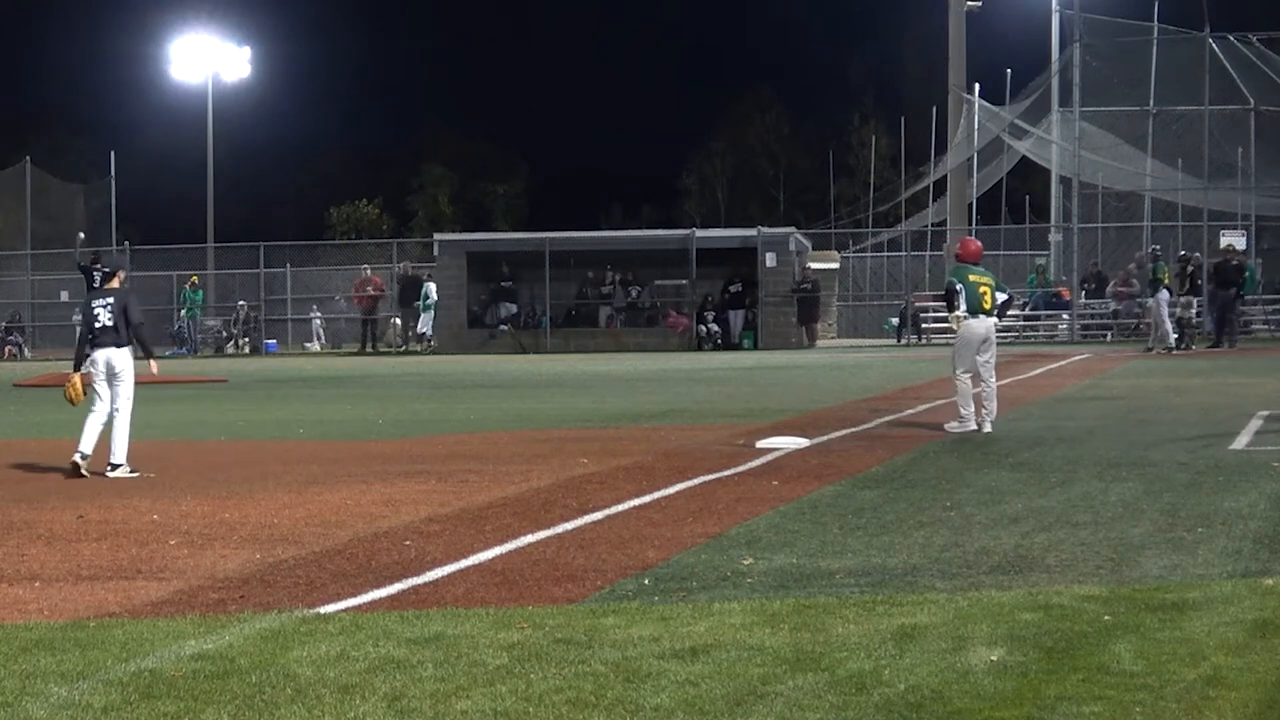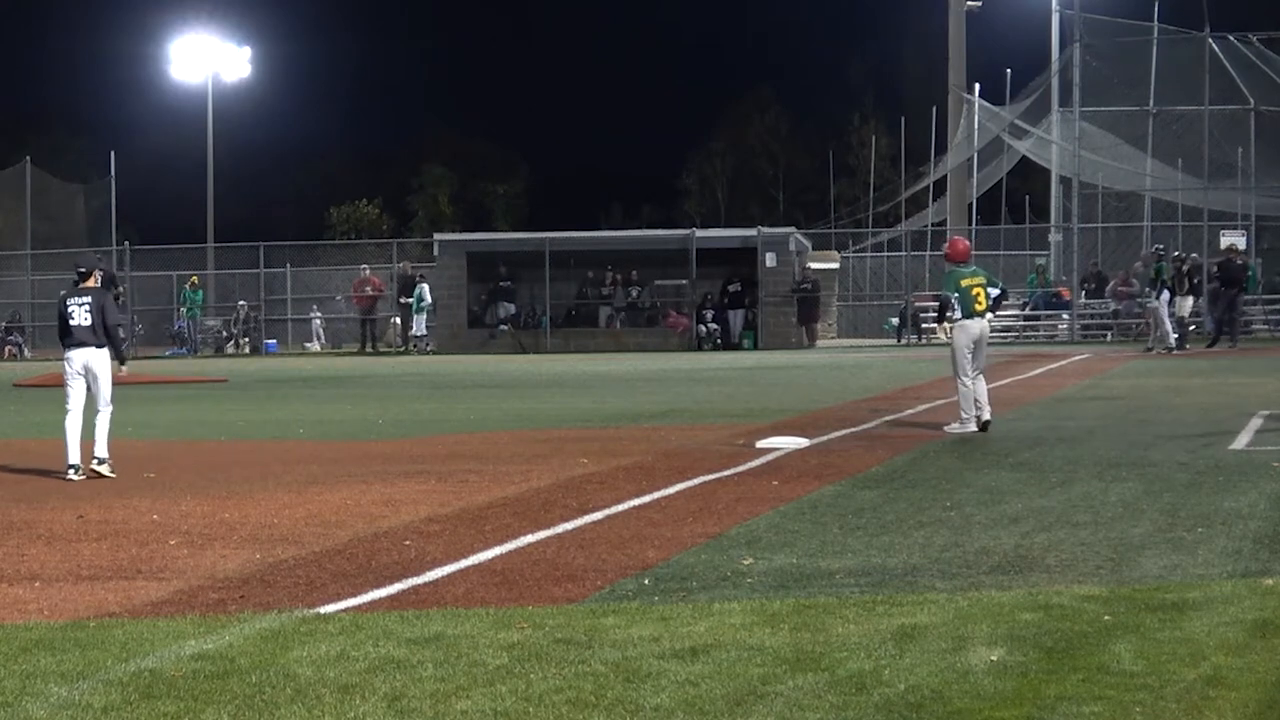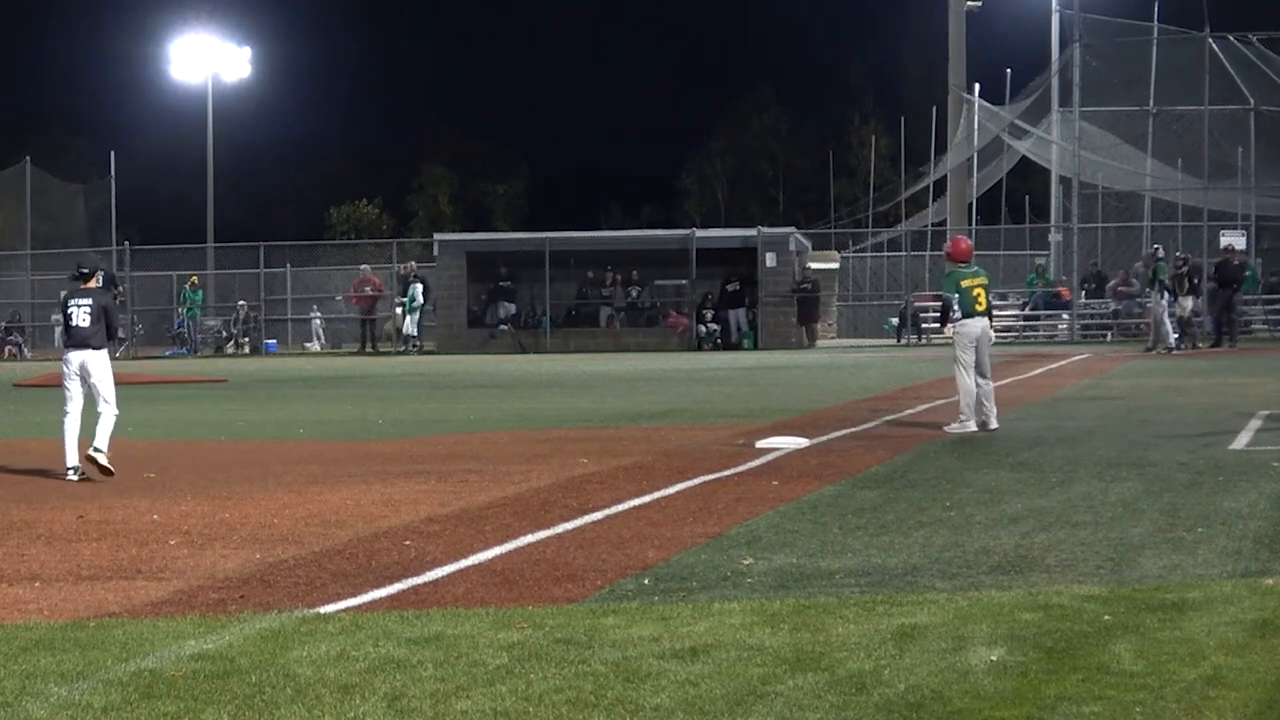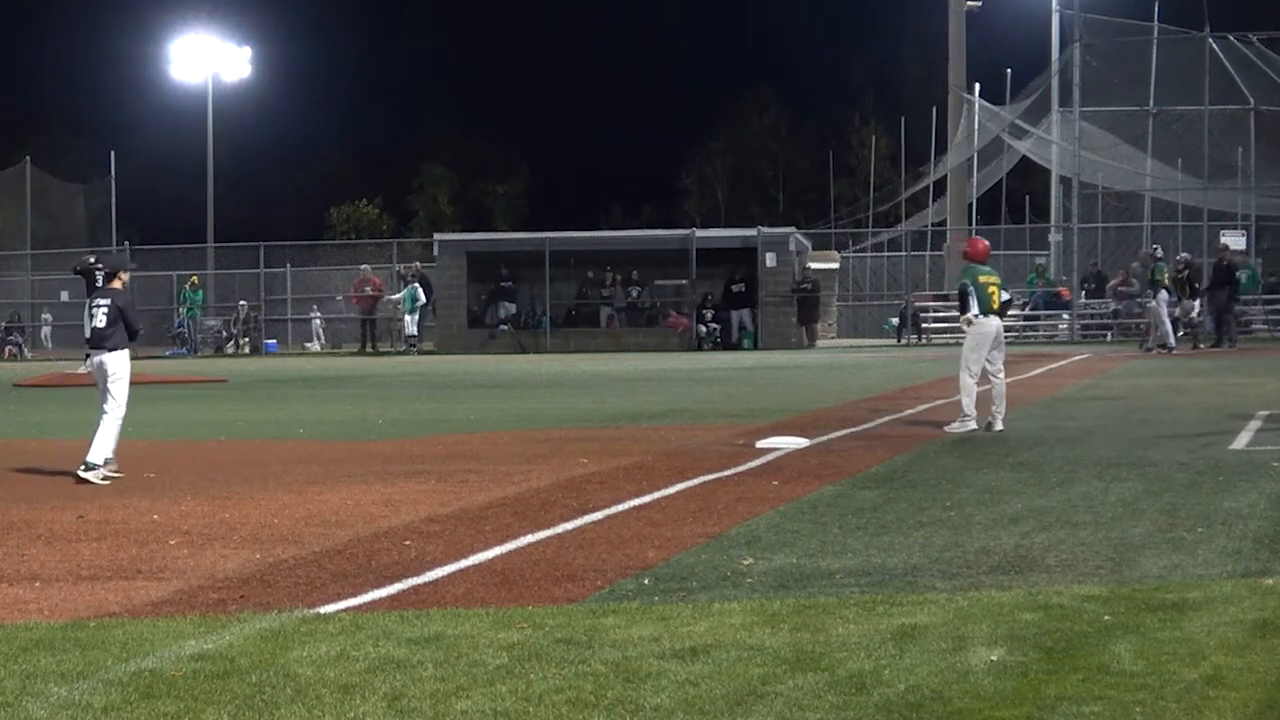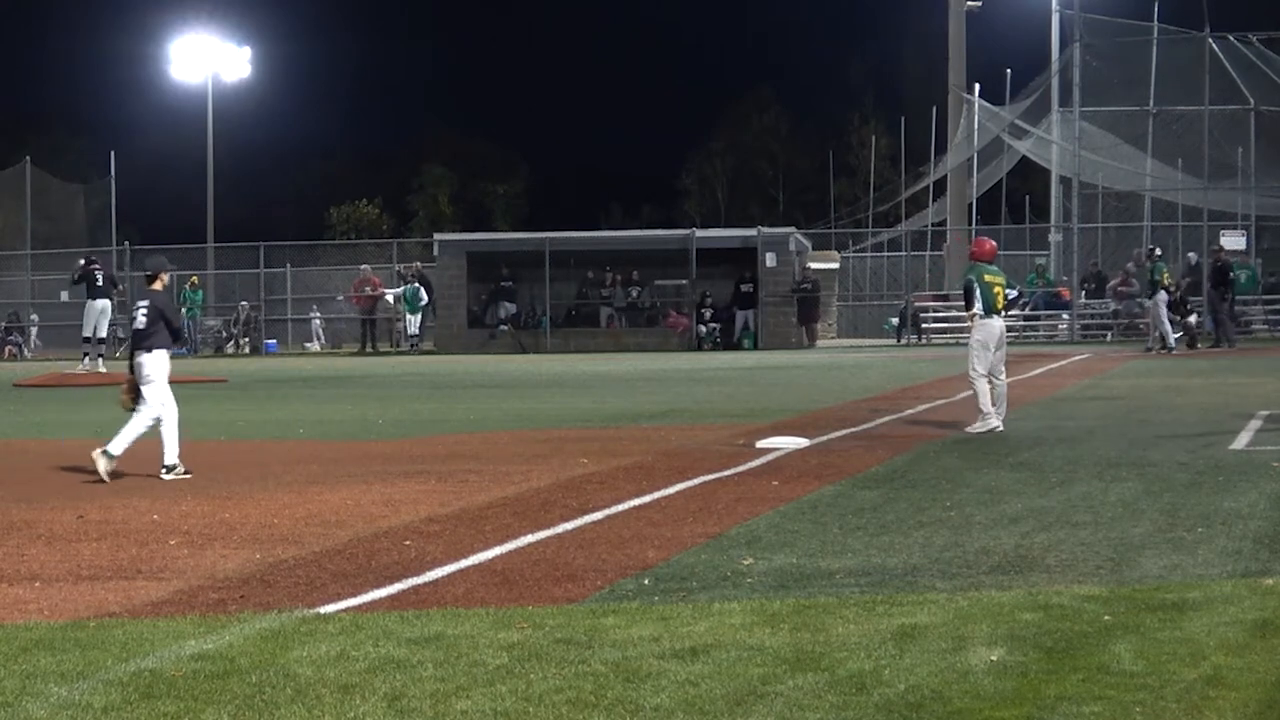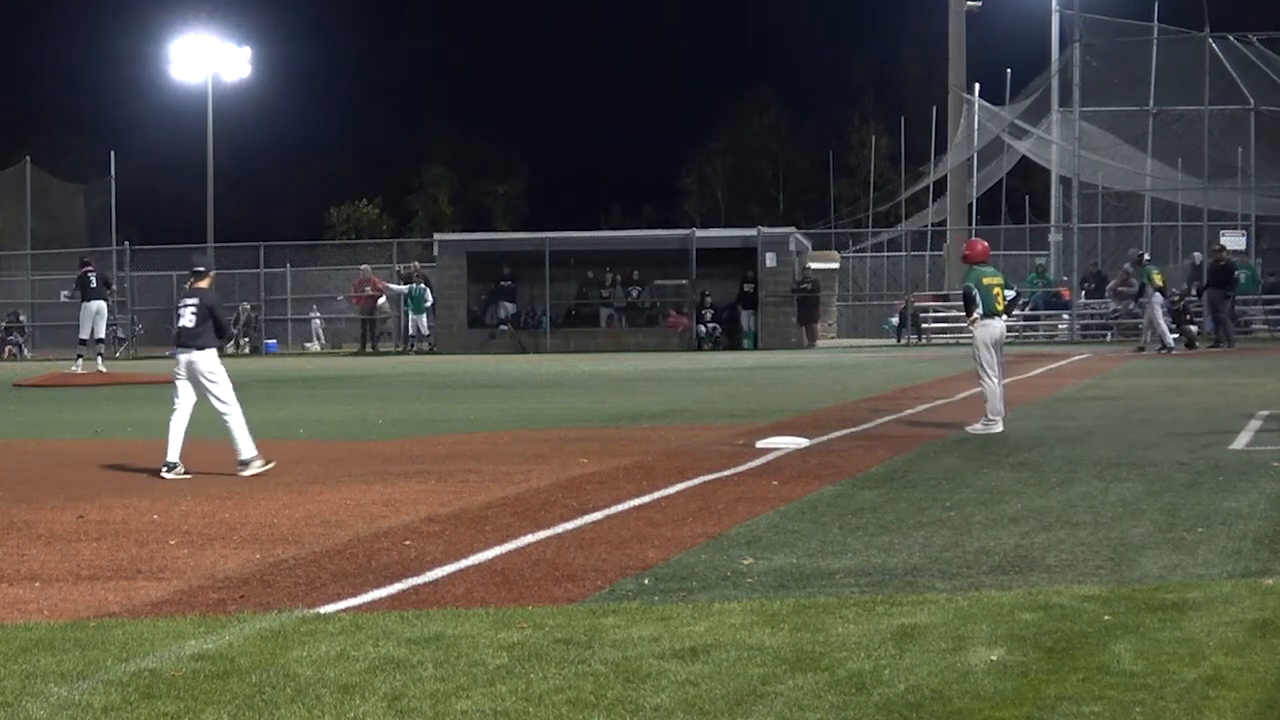
dt=0.4s
person 1, frame 1
left shoulder: (91, 299)
right shoulder: (125, 296)
left elbow: (84, 335)
right elbow: (136, 329)
left wrist: (77, 368)
right wrist: (150, 357)
left hip: (97, 355)
right hip: (120, 354)
left knee: (98, 409)
right knee: (121, 410)
left ankle: (82, 454)
right ankle: (116, 464)
person 1, frame 2
left shoulder: (66, 298)
right shoulder: (102, 295)
left elbow: (61, 332)
right elbow: (112, 329)
right wrist: (121, 359)
left hip: (72, 355)
right hip: (97, 354)
left knee: (73, 411)
right knee: (103, 408)
left ankle: (73, 466)
right ankle: (99, 458)
person 1, frame 3
left shoulder: (68, 298)
right shoulder: (103, 297)
left elbow: (67, 329)
right elbow: (113, 330)
left hip: (71, 356)
right hip: (96, 356)
left knee: (72, 413)
right knee: (108, 409)
left ankle: (72, 467)
right ankle: (98, 449)
person 1, frame 4
left shoulder: (95, 298)
right shoulder: (122, 298)
left elbow: (99, 328)
right elbow: (135, 332)
left hip: (95, 356)
right hip: (116, 357)
left knee: (110, 411)
right knee: (112, 413)
left ankle: (105, 461)
right ankle: (92, 465)
person 1, frame 5
left shoulder: (139, 301)
right shoulder: (162, 299)
left elbow: (136, 337)
right elbow: (178, 332)
left wrist: (133, 371)
right wrist: (168, 339)
left hip: (141, 358)
right hip: (156, 358)
left knee: (169, 412)
right knee: (147, 415)
left ankle: (171, 465)
right ankle: (108, 453)
person 1, frame 6
left shoulder: (183, 299)
right shoulder: (209, 297)
left elbow: (185, 330)
right elbow: (225, 332)
right wrist: (217, 340)
left hip: (182, 357)
right hip: (205, 357)
left knee: (181, 411)
right knee: (230, 409)
left ankle: (171, 464)
right ankle: (248, 460)
person 2, frame 1
left shoulder: (959, 271)
right shoulder: (989, 276)
left elbow: (950, 289)
right elbow: (1008, 297)
left wrist: (952, 312)
right wrist: (997, 317)
left hip: (969, 325)
right hip: (988, 326)
left knee: (962, 374)
right knee: (988, 375)
left ankle: (967, 419)
right ankle: (987, 421)
person 2, frame 2
left shoulder: (952, 275)
right shoulder: (981, 273)
left elbow: (946, 300)
right elbow: (1001, 291)
left wrist: (941, 321)
right wrist: (990, 313)
left hip: (964, 327)
right hip: (982, 325)
left knee: (963, 376)
right knee: (976, 373)
left ankle: (967, 421)
right ankle: (984, 412)
person 2, frame 3
left shoulder: (953, 276)
right shoulder: (982, 274)
left elbow: (947, 303)
right elbow: (989, 302)
left wrist: (945, 324)
right wrist: (990, 327)
left hip: (964, 327)
right hip: (983, 323)
left knee: (965, 375)
right knee: (984, 374)
left ankle: (967, 421)
right ankle: (990, 418)
person 2, frame 4
left shoulder: (970, 271)
right shoulder: (994, 274)
left elbow: (964, 290)
right elbow: (1007, 299)
left wrist: (964, 314)
left hip: (980, 324)
right hip: (996, 324)
left knee: (969, 373)
right knee: (997, 373)
left ankle: (968, 419)
right ankle: (997, 419)
person 2, frame 5
left shoulder: (976, 269)
right shoulder: (1000, 274)
left elbow: (969, 284)
left wrist: (969, 309)
right wrist: (1004, 309)
left hip: (984, 324)
right hip: (999, 324)
left knee: (977, 373)
right knee: (998, 374)
left ankle: (988, 417)
right ankle: (997, 419)
person 2, frame 6
left shoulder: (973, 273)
right shoulder: (997, 274)
left elbow: (968, 292)
right elbow: (1014, 294)
left wrist: (970, 315)
right wrist: (1005, 313)
left hip: (984, 327)
right hip: (1000, 325)
left knee: (988, 376)
right knee: (997, 375)
left ankle: (991, 422)
right ankle: (997, 418)
